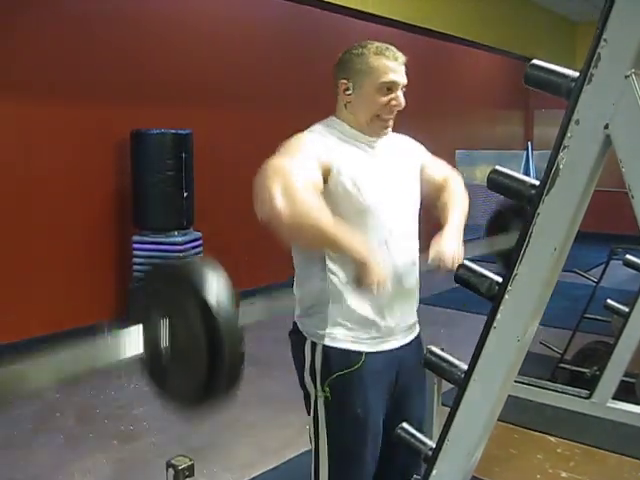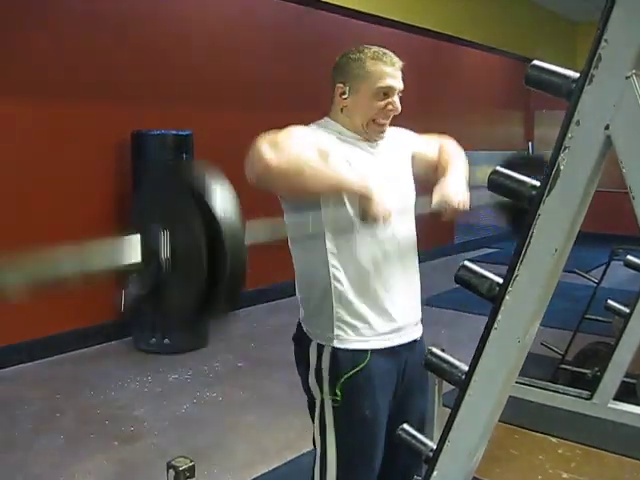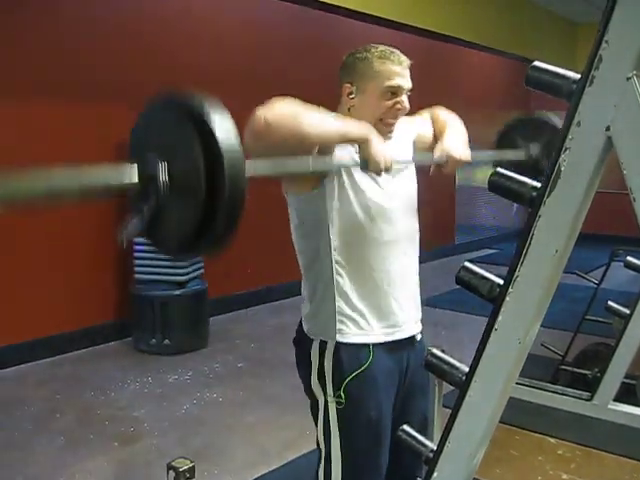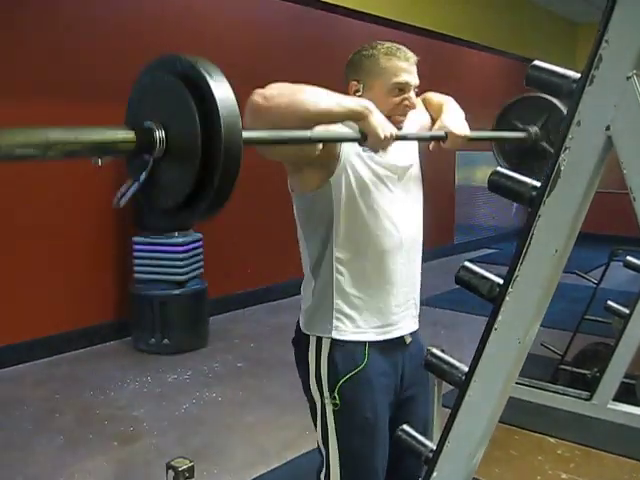
dt=0.1s
person 1, frame 1
left shoulder: (405, 149)
right shoulder: (313, 150)
left elbow: (450, 182)
right elbow: (278, 203)
left wrist: (451, 229)
right wrist: (360, 253)
left hip: (406, 341)
right hip: (341, 349)
person 1, frame 2
left shoulder: (398, 144)
right shoulder: (314, 148)
left elbow: (445, 147)
right elbow: (267, 159)
left wrist: (454, 177)
right wrist: (360, 188)
left hip: (407, 338)
right hip: (345, 348)
person 1, frame 3
left shoulder: (403, 135)
right shoulder: (319, 144)
left elbow: (440, 118)
right elbow: (266, 126)
left wrist: (455, 138)
right wrist: (361, 136)
left hip: (407, 338)
right hip: (346, 348)
person 1, frame 4
left shoulder: (403, 131)
right shoulder: (324, 143)
left elbow: (437, 100)
right elbow: (264, 105)
left wrist: (452, 115)
right wrist: (361, 111)
left hip: (405, 336)
right hip: (344, 345)
